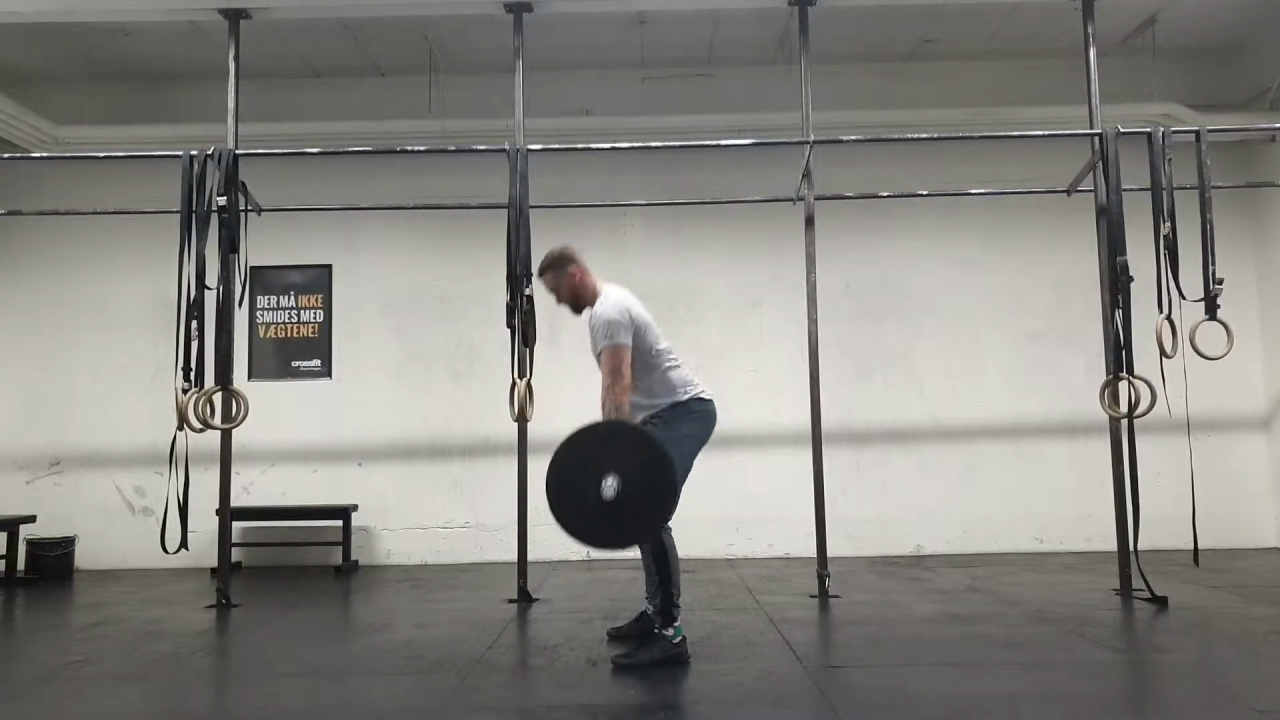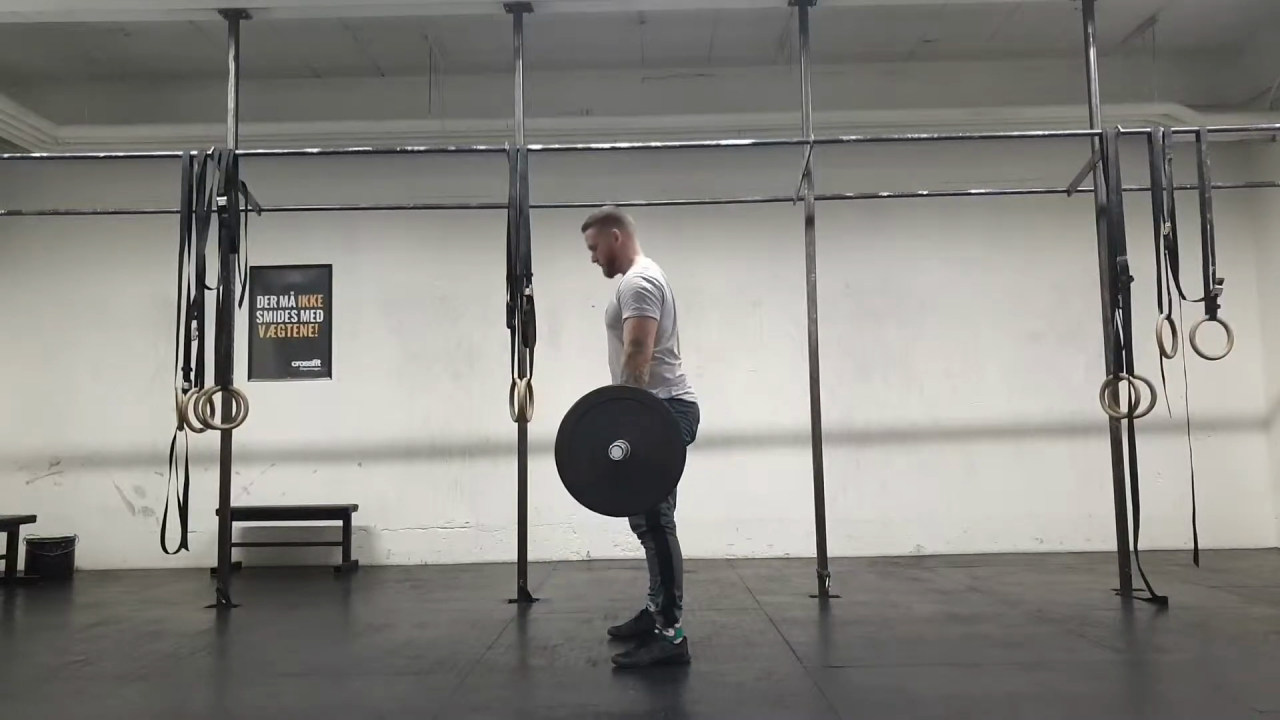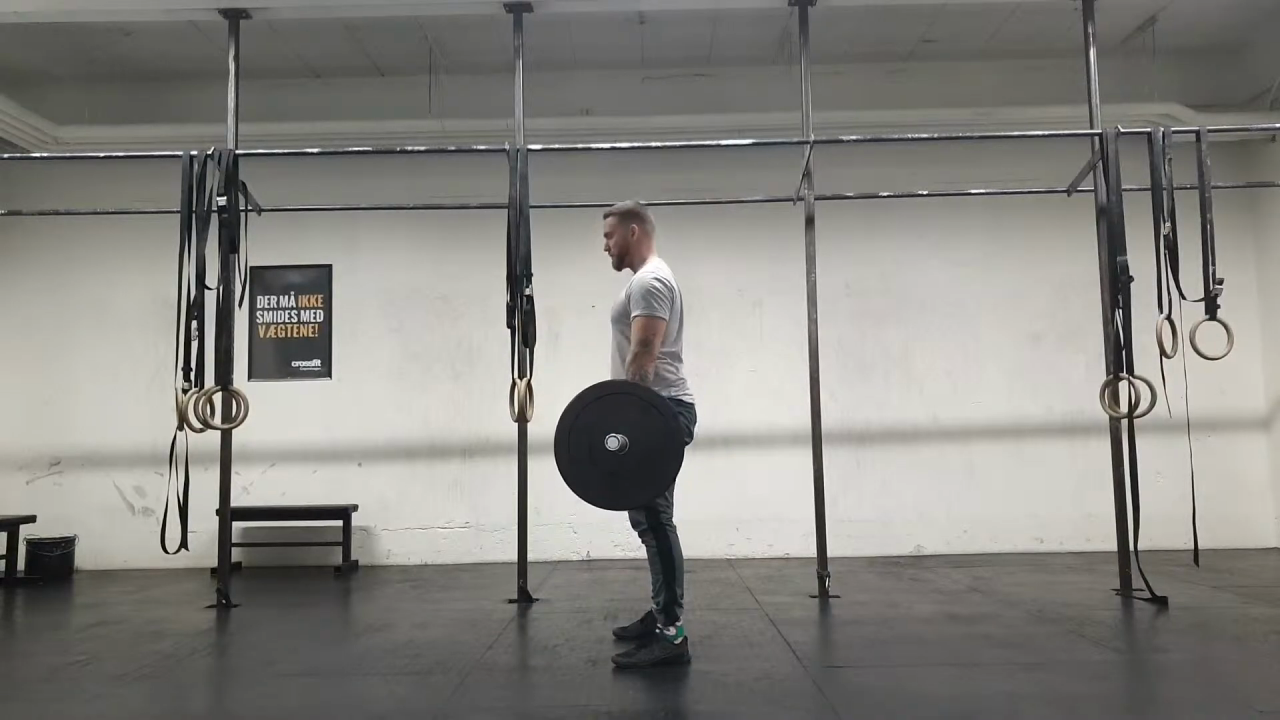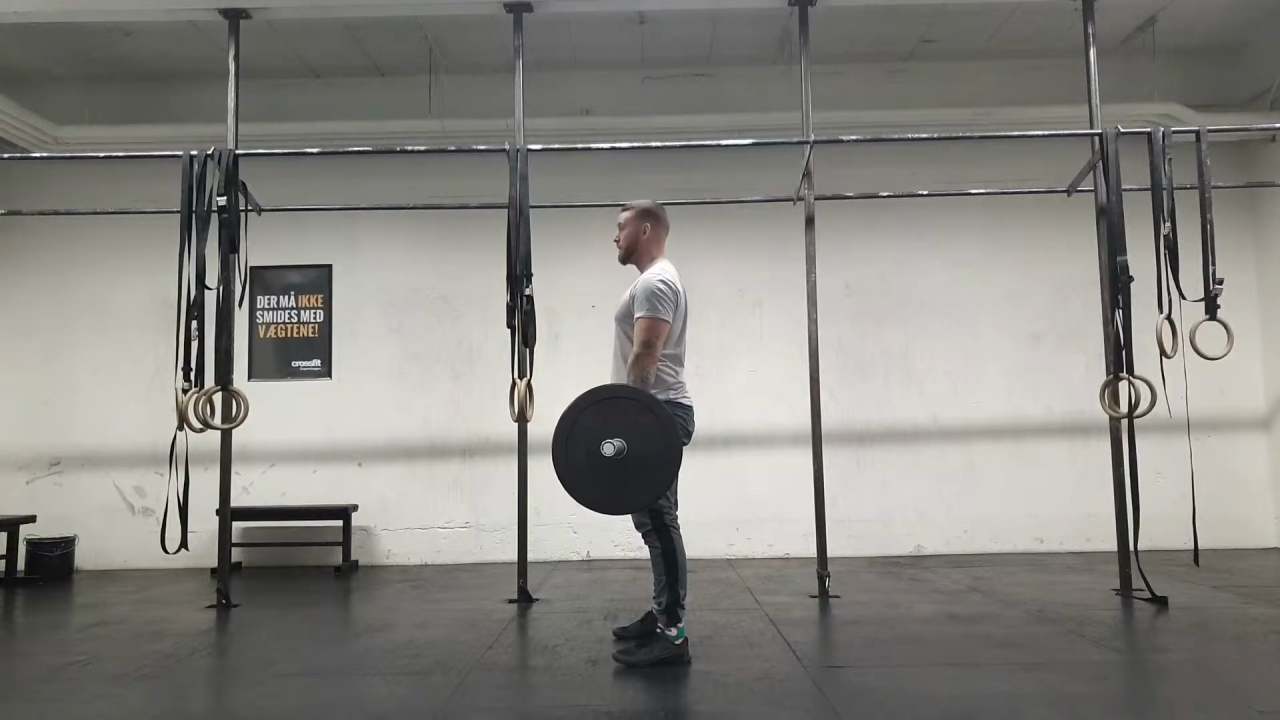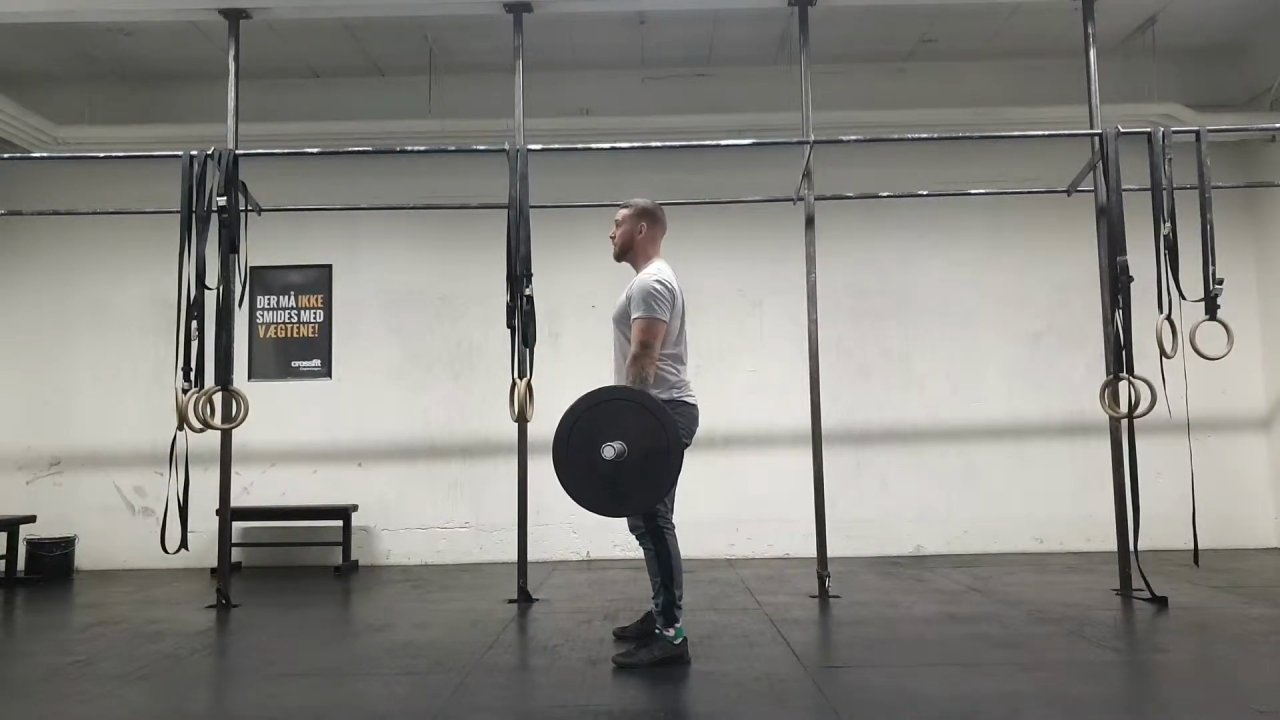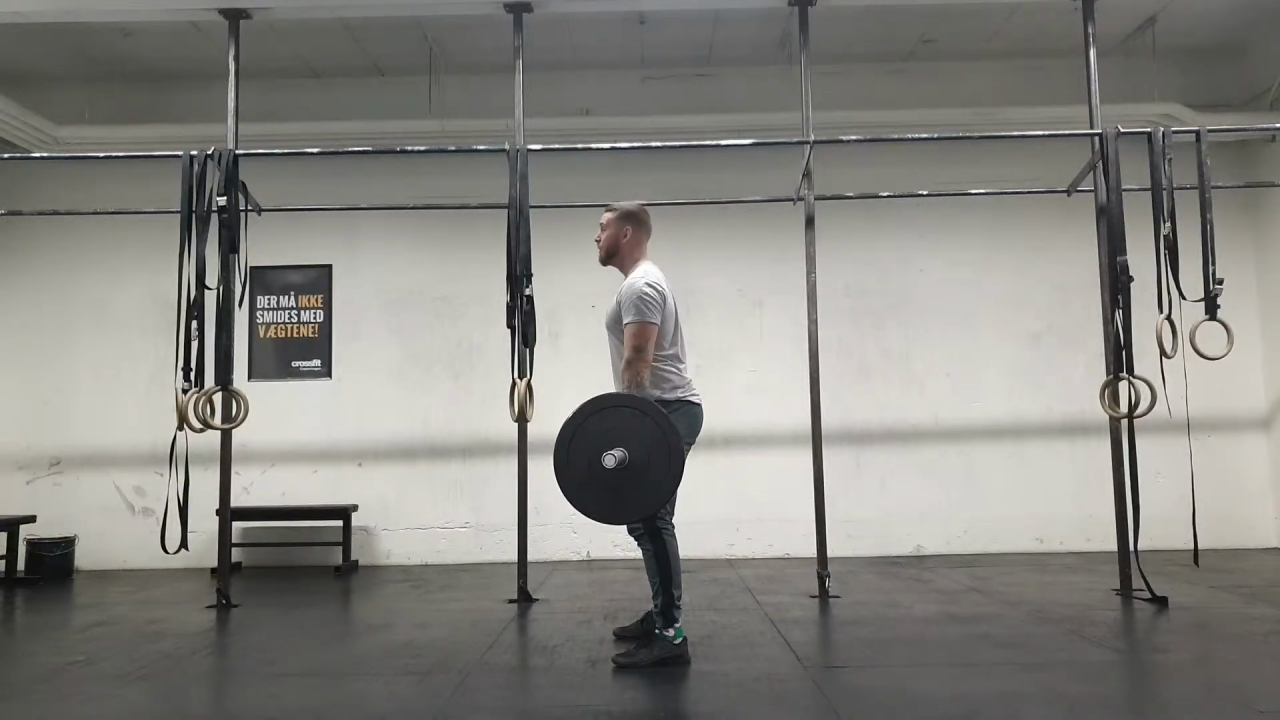
dt=0.3s
person 1, frame 1
left shoulder: (607, 312)
right shoulder: (611, 306)
left elbow: (618, 388)
right elbow: (622, 384)
left hip: (680, 413)
right hip: (670, 412)
left ankle: (669, 634)
right ankle: (656, 613)
person 1, frame 2
left shoulder: (638, 281)
right shoulder: (640, 278)
left elbow: (638, 356)
left hip: (662, 411)
left knee: (653, 520)
right knee: (648, 518)
left ankle: (670, 634)
right ankle: (658, 612)
person 1, frame 3
left shoulder: (648, 280)
right shoulder: (649, 280)
left elbow: (643, 356)
left knee: (654, 519)
right knee: (650, 519)
left ankle: (670, 634)
right ankle: (662, 615)
person 1, frame 4
left shoulder: (654, 282)
right shoulder: (653, 281)
left elbow: (645, 357)
left knee: (657, 521)
right knee: (653, 520)
left ankle: (671, 634)
right ankle: (663, 614)
person 1, frame 5
left shoulder: (650, 282)
right shoulder: (651, 280)
left elbow: (643, 357)
left hip: (661, 414)
left knee: (650, 520)
right knee: (648, 519)
left ankle: (670, 635)
right ankle: (662, 615)
person 1, frame 6
left shoulder: (639, 286)
right shoulder: (642, 282)
left elbow: (637, 362)
left hip: (665, 413)
right hip: (664, 412)
left knee: (649, 519)
right knee: (648, 518)
left ankle: (670, 635)
right ankle: (662, 615)
